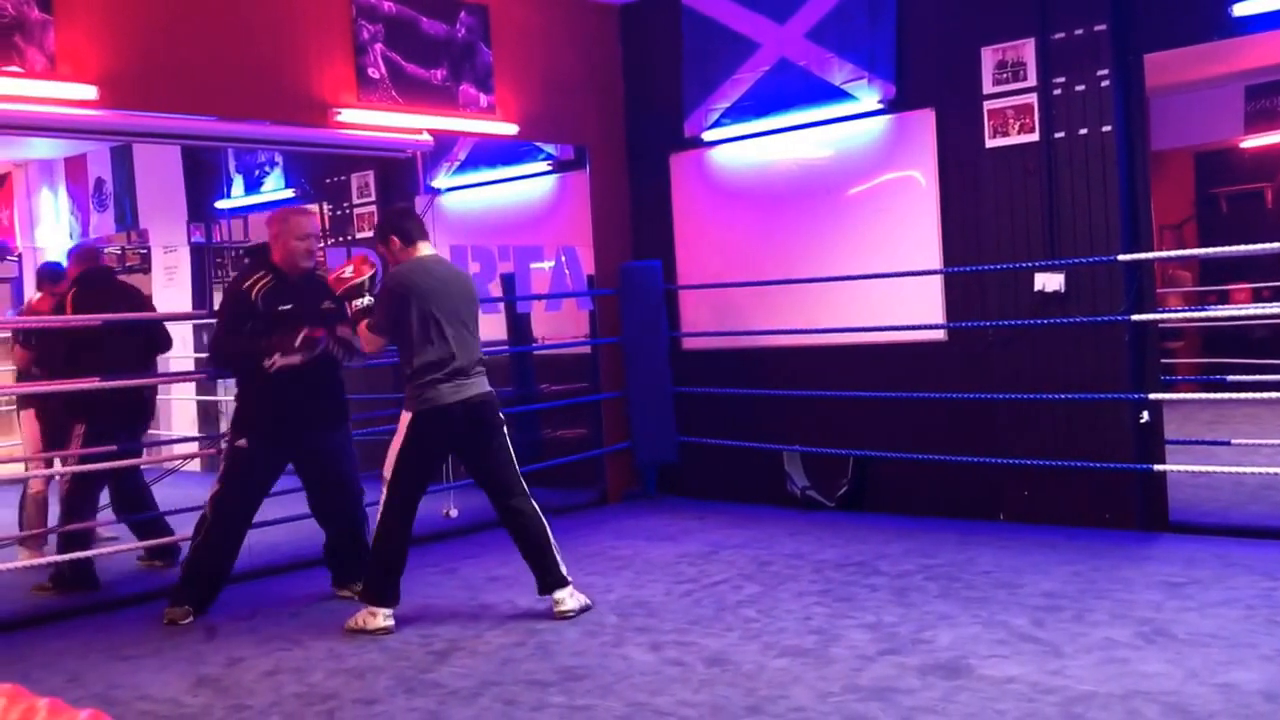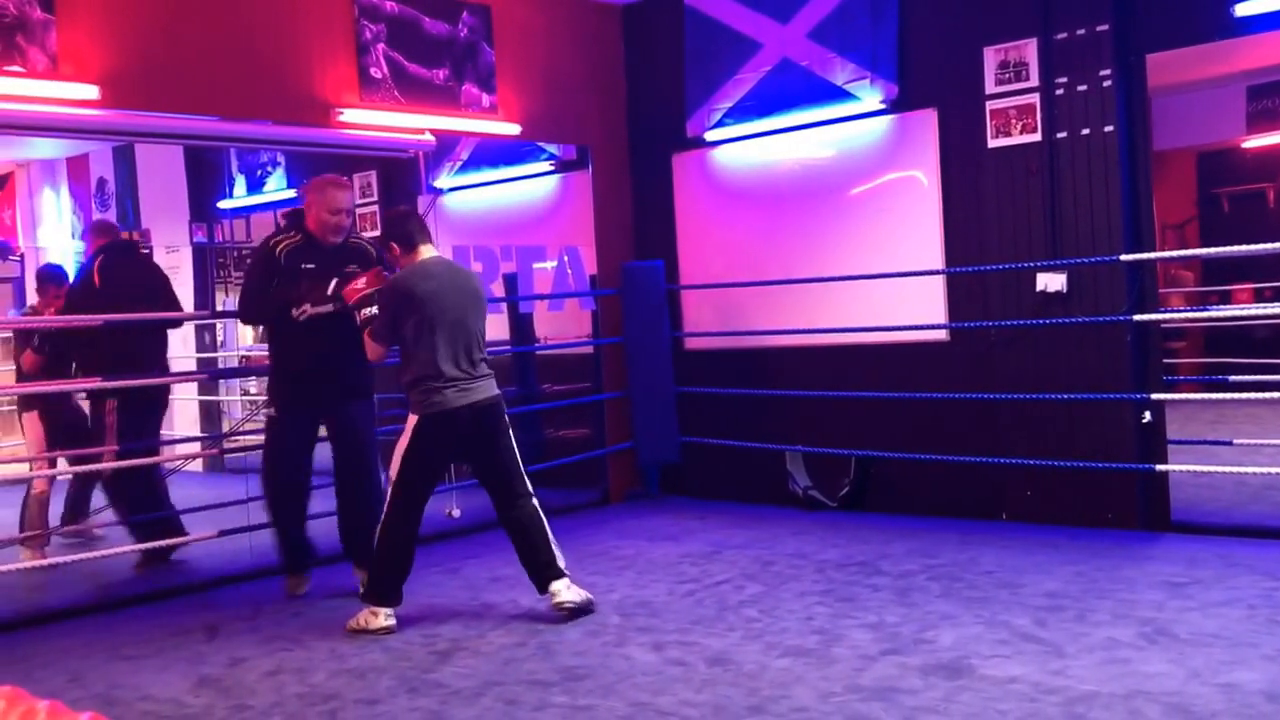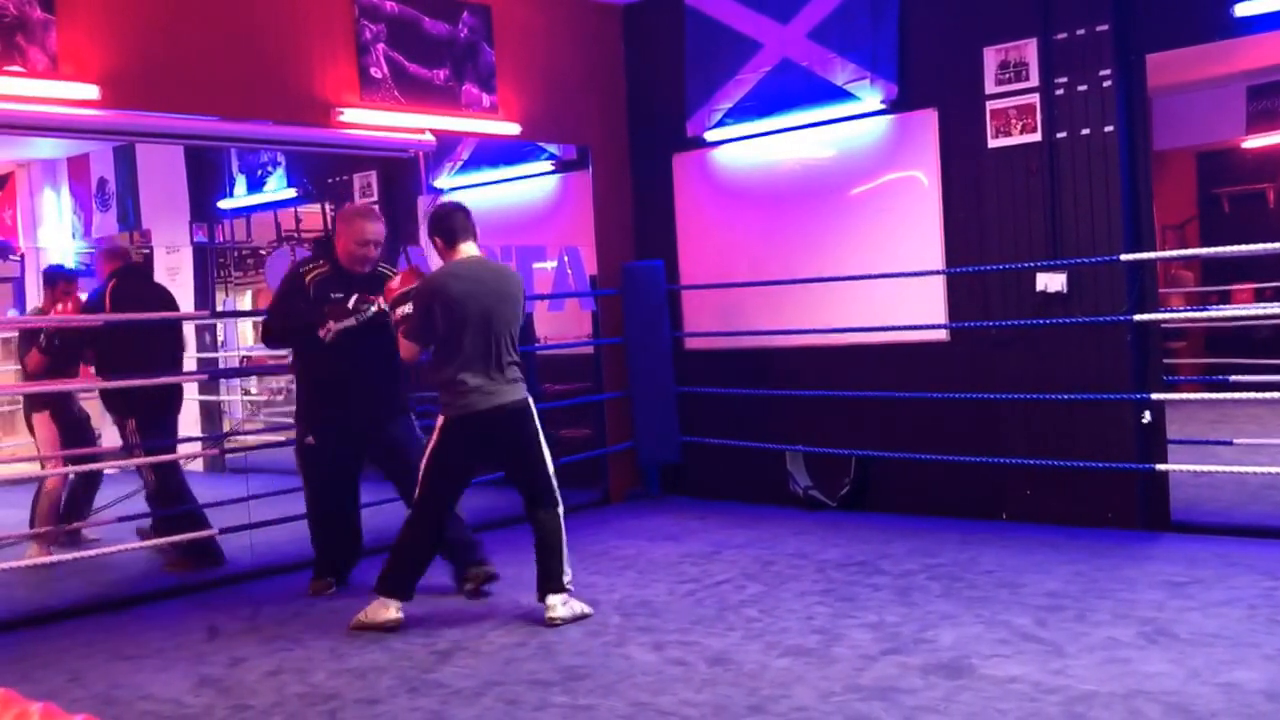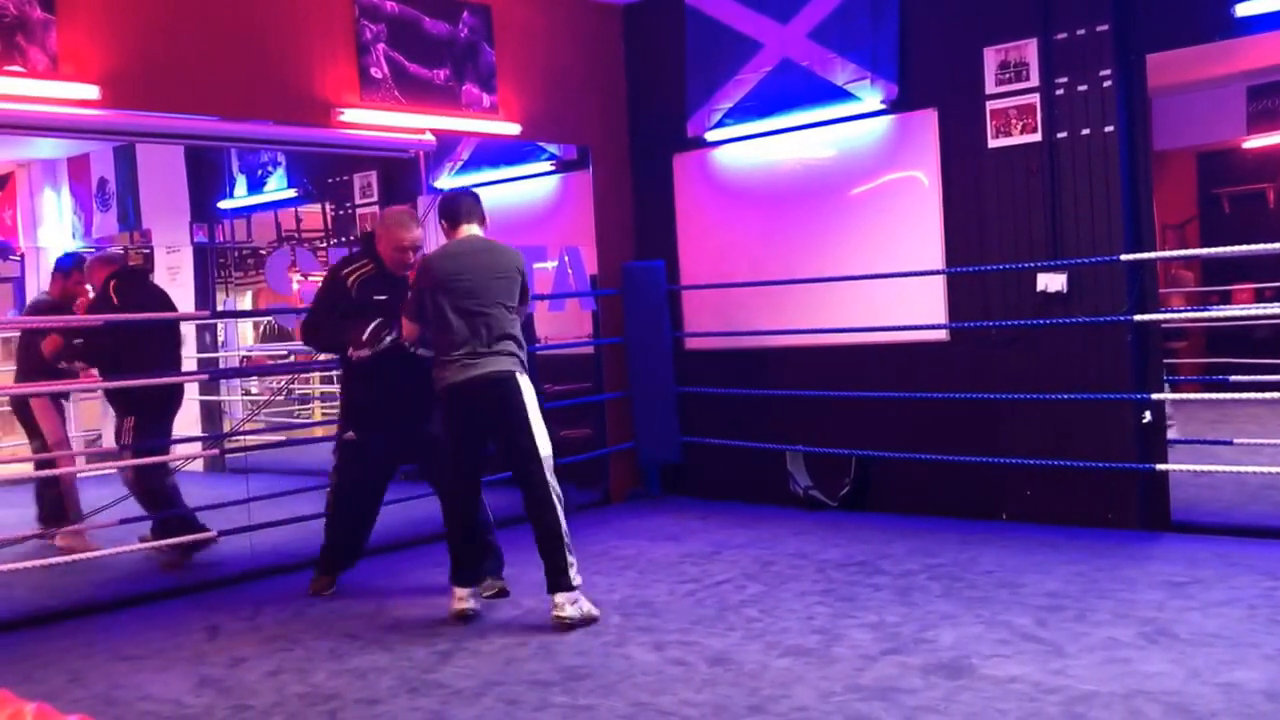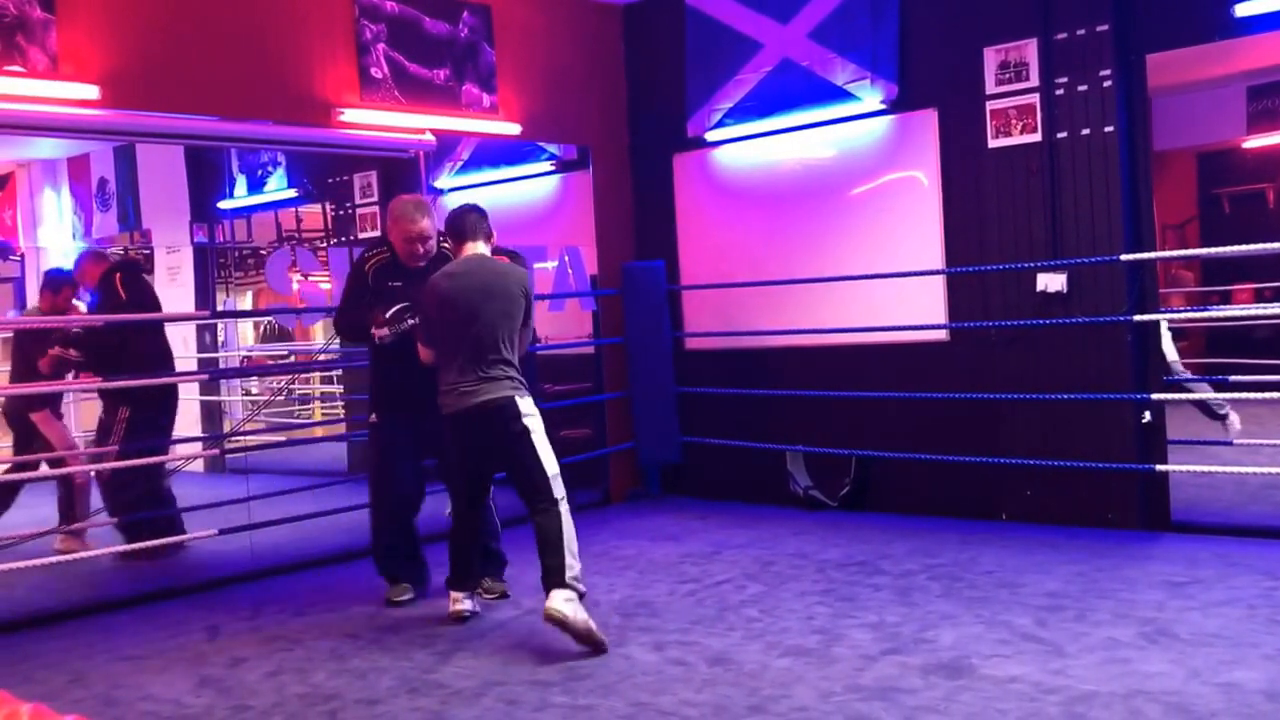
dt=0.2s
person 1, frame 1
left shoulder: (399, 280)
right shoulder: (461, 277)
left elbow: (371, 343)
left wrist: (358, 297)
left hip: (429, 408)
right hip: (478, 400)
left knee: (396, 507)
right knee: (513, 498)
left ankle: (379, 607)
right ankle: (561, 591)
person 1, frame 2
left shoulder: (400, 285)
right shoulder: (468, 278)
left elbow: (375, 352)
left wrist: (365, 308)
left hip: (435, 412)
right hip: (485, 402)
left knee: (401, 509)
right knee: (517, 499)
left ankle: (380, 607)
right ankle: (559, 585)
person 1, frame 3
left shoulder: (435, 285)
right shoulder: (510, 278)
left elbow: (409, 352)
left wrist: (403, 308)
left hip: (463, 413)
right hip: (513, 406)
left knee: (429, 509)
right knee: (544, 500)
left ankle: (389, 600)
right ankle: (557, 597)
person 1, frame 4
left shoulder: (431, 265)
right shoulder: (511, 258)
left elbow: (409, 333)
left hip: (456, 390)
right hip: (505, 379)
left knee: (461, 495)
right knee: (540, 487)
left ankle: (464, 591)
right ankle: (566, 596)
person 1, frame 5
left shoulder: (437, 286)
right shoulder: (516, 276)
left elbow: (426, 355)
left hip: (458, 410)
right hip: (507, 401)
left knee: (467, 505)
right knee: (548, 498)
left ankle: (461, 594)
right ankle: (562, 594)
person 2, frame 1
left shoulder: (325, 284)
right shoulder: (247, 288)
left elbow: (345, 336)
right elbow: (222, 354)
left wrist: (347, 341)
right wrist: (275, 350)
left hip: (323, 419)
right hip: (261, 421)
left knee: (346, 502)
right knee: (228, 509)
left ankle: (351, 575)
right ankle: (191, 595)
person 2, frame 2
left shoulder: (363, 252)
right shoulder: (277, 250)
right elbow: (249, 308)
right wrist: (303, 299)
left hip: (351, 386)
right hip: (292, 386)
left knee: (361, 475)
right knee: (284, 479)
left ankle: (369, 561)
right ankle: (297, 562)
person 2, frame 3
left shoulder: (390, 279)
right shoulder: (306, 277)
right elbow: (275, 333)
right wrist: (326, 321)
left hip: (386, 408)
right hip: (324, 412)
right knee: (328, 498)
left ankle: (468, 563)
right ankle: (330, 568)
person 2, frame 4
right shoulder: (348, 276)
right elbow: (312, 333)
right wrist: (351, 340)
left hip: (427, 407)
right hip: (366, 412)
right knee: (350, 496)
left ankle: (487, 569)
right ankle: (330, 567)
person 2, frame 5
left shoulder: (456, 259)
right shoulder: (371, 266)
right elbow: (344, 324)
right wrist: (375, 323)
right hip: (394, 402)
right knee: (393, 492)
left ankle: (487, 570)
right ankle: (402, 573)
person 3, frame 1
left shoulder: (70, 301)
right shoulder: (133, 295)
left elbow: (53, 360)
right elbow: (161, 342)
left hip: (96, 407)
right hip: (137, 402)
left knee: (78, 487)
right knee: (126, 477)
left ankle: (74, 571)
right ankle: (161, 546)
person 3, frame 2
left shoulder: (94, 270)
right shoulder: (149, 267)
left elbow: (71, 325)
right elbow: (175, 316)
left hip: (114, 379)
right hip: (153, 375)
left knee: (117, 462)
right knee: (144, 456)
left ankle: (155, 539)
right ankle: (165, 533)
person 3, frame 3
left shoulder: (105, 294)
right shoulder: (161, 293)
left elbow: (94, 342)
right elbow: (177, 343)
left hip: (131, 397)
right hip: (165, 390)
left knee: (158, 472)
right knee: (160, 467)
left ankle: (198, 548)
right ankle: (164, 529)
person 3, frame 4
left shoulder: (108, 295)
right shoulder: (155, 292)
left elbow: (98, 351)
left wrist: (73, 349)
left hip: (136, 395)
right hip: (166, 390)
left knee: (139, 471)
right knee: (150, 464)
left ankle: (189, 535)
right ankle: (167, 532)
person 3, frame 5
left shoulder: (115, 286)
right shoulder: (134, 282)
left elbow: (105, 337)
left wrist: (69, 340)
right wrist: (82, 341)
left hip: (132, 392)
right hip: (156, 387)
left knee: (111, 467)
right knee: (148, 465)
left ankle: (142, 536)
right ankle: (167, 532)
person 4, frame 1
right shoulder: (27, 318)
right elbow: (21, 363)
right wrist: (29, 321)
right hip: (35, 403)
right knee: (38, 472)
right ankle: (31, 544)
person 4, frame 2
right shoulder: (26, 322)
right elbow: (28, 365)
right wrist: (45, 332)
left hip: (65, 401)
right hip: (36, 405)
left knee: (89, 462)
right knee: (43, 473)
left ankle: (73, 521)
right ankle: (32, 545)
person 4, frame 3
right shoulder: (33, 323)
right elbow: (32, 366)
right wrist: (50, 332)
left hip: (69, 403)
right hip: (43, 406)
left knee: (92, 467)
right knee: (56, 472)
left ankle: (68, 528)
right ankle: (40, 542)
person 4, frame 4
left shoulder: (63, 308)
right shoulder: (41, 307)
right elbow: (49, 350)
right wrist: (73, 318)
left hip: (49, 392)
right hip: (35, 394)
left knee: (49, 460)
right knee: (62, 460)
left ankle: (51, 523)
right ankle: (68, 531)
person 4, frame 5
right shoulder: (34, 323)
left elbow: (62, 362)
right elbow: (46, 367)
left hip: (26, 407)
right hip: (32, 407)
right knee: (73, 465)
right ankle: (70, 535)
